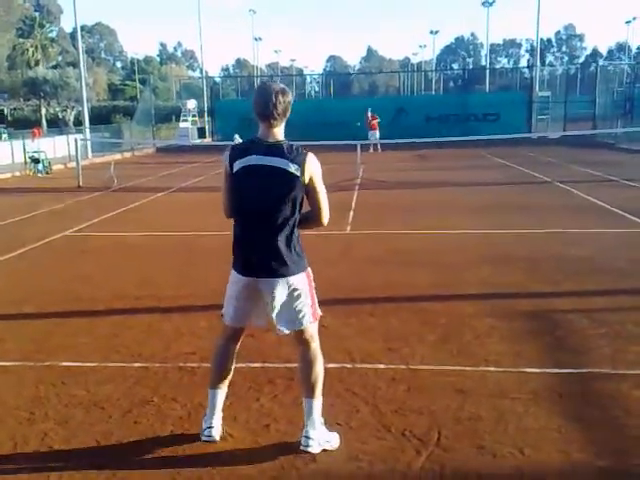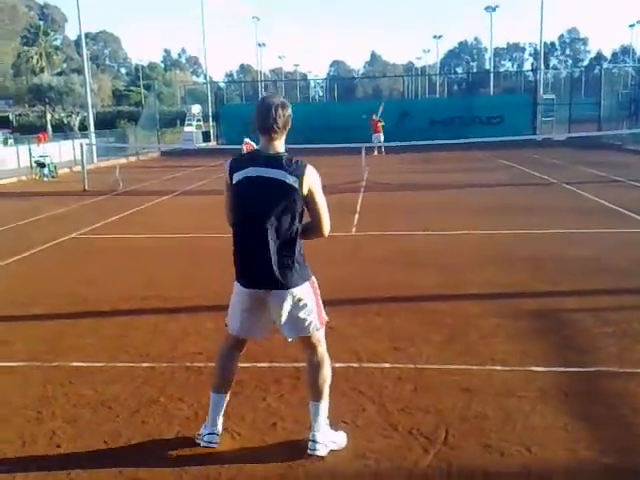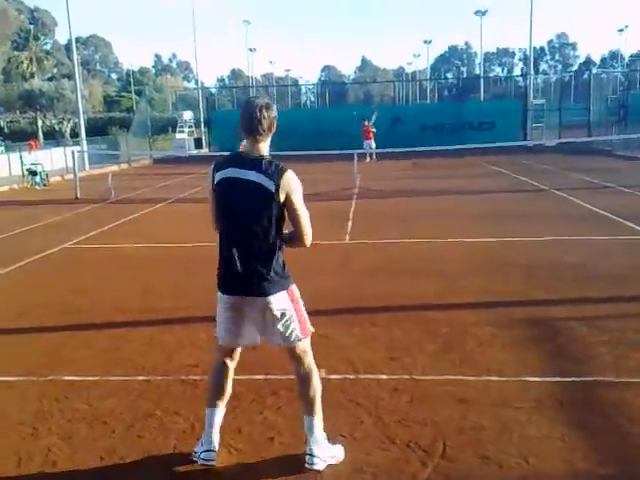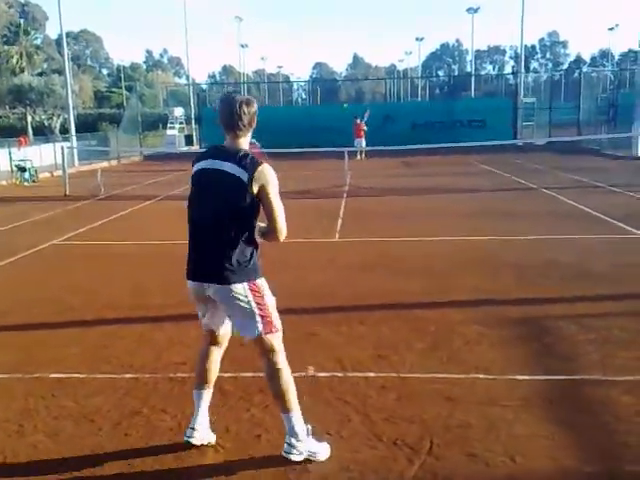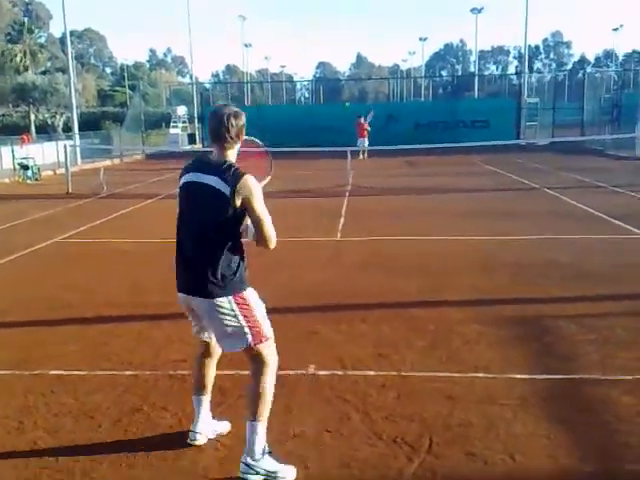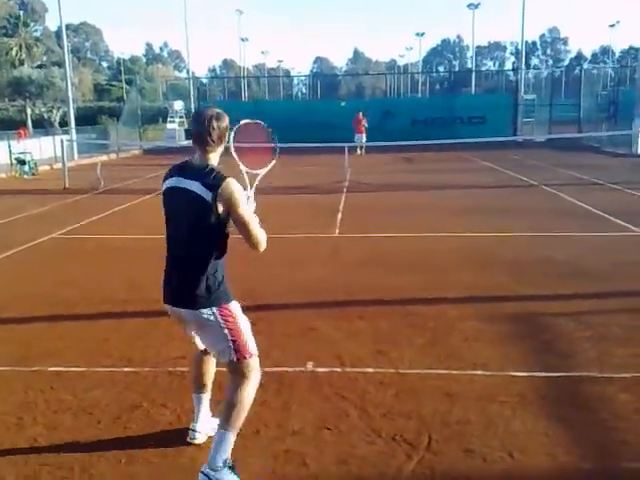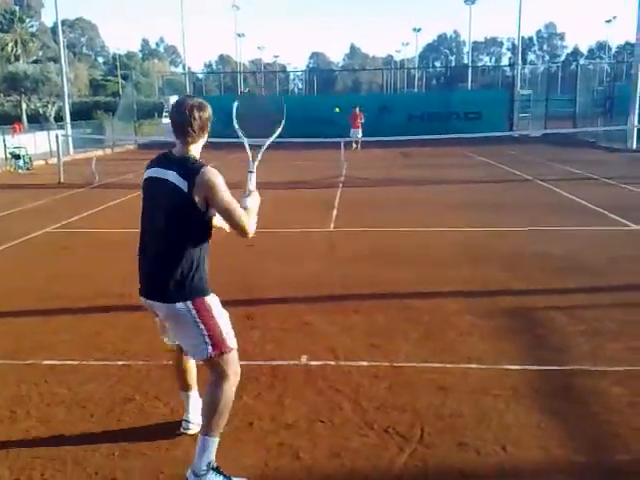
dt=0.1s
person 1, frame 1
left shoulder: (234, 156)
right shoulder: (305, 161)
left elbow: (229, 211)
right elbow: (321, 219)
left hip: (246, 268)
right hip: (287, 269)
left knee: (229, 337)
right knee: (309, 344)
left ankle: (211, 422)
right ankle: (313, 431)
person 1, frame 2
left shoulder: (235, 168)
right shoulder: (305, 172)
left elbow: (232, 220)
right elbow: (321, 229)
left hip: (249, 280)
right hip: (292, 280)
left knee: (232, 346)
right knee: (316, 348)
left ankle: (211, 428)
right ankle: (319, 433)
person 1, frame 3
left shoulder: (220, 170)
right shoulder: (284, 178)
right elbow: (303, 239)
left hip: (230, 287)
right hip: (271, 288)
left knee: (226, 355)
right knee: (303, 360)
left ankle: (207, 445)
right ankle: (317, 447)
person 1, frame 4
left shoulder: (199, 162)
right shoulder: (260, 171)
right elbow: (279, 234)
left hip: (200, 275)
right hip: (238, 277)
left knee: (214, 340)
right knee: (274, 353)
left ankle: (198, 426)
right ankle: (297, 439)
person 1, frame 5
left shoulder: (188, 173)
right shoulder: (243, 182)
right elbow: (267, 241)
right wrist: (252, 229)
left hip: (188, 287)
right hip: (223, 290)
left knee: (211, 346)
right knee: (265, 360)
left ankle: (201, 423)
person 1, frame 6
left shoulder: (172, 177)
right shoulder: (225, 187)
right elbow: (258, 243)
right wrist: (250, 217)
left hip: (175, 294)
right hip: (208, 298)
left knee: (206, 347)
right knee: (247, 373)
left ankle: (200, 422)
person 1, frame 7
left shoulder: (156, 167)
right shoulder: (204, 175)
right elbow: (246, 229)
left wrist: (211, 218)
right wrist: (252, 204)
left hip: (155, 286)
right hip: (183, 293)
left knee: (190, 346)
right knee: (226, 370)
left ankle: (191, 415)
